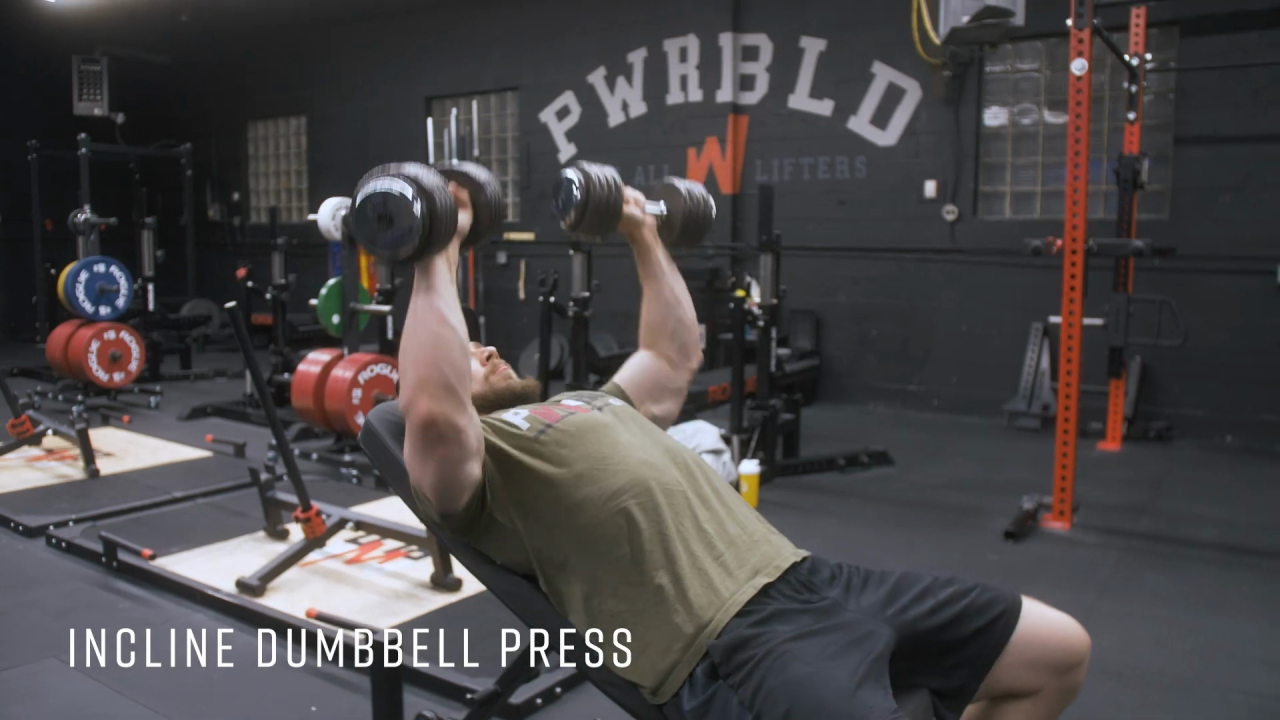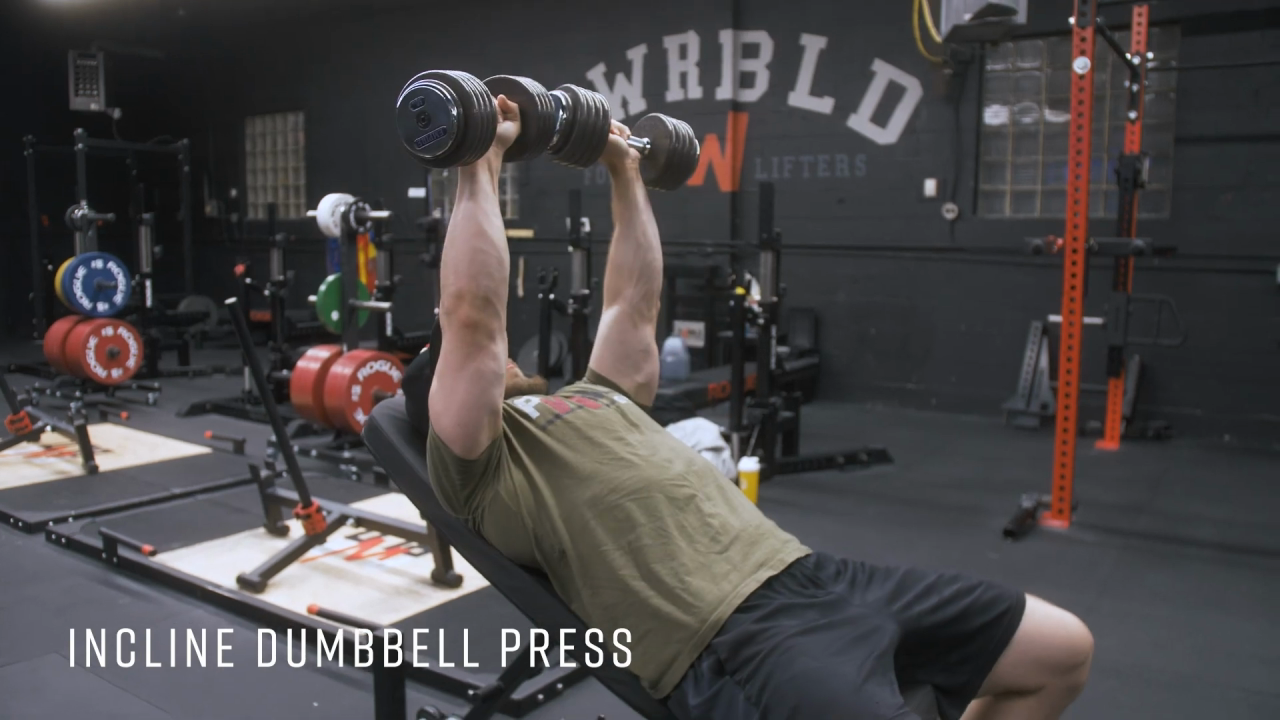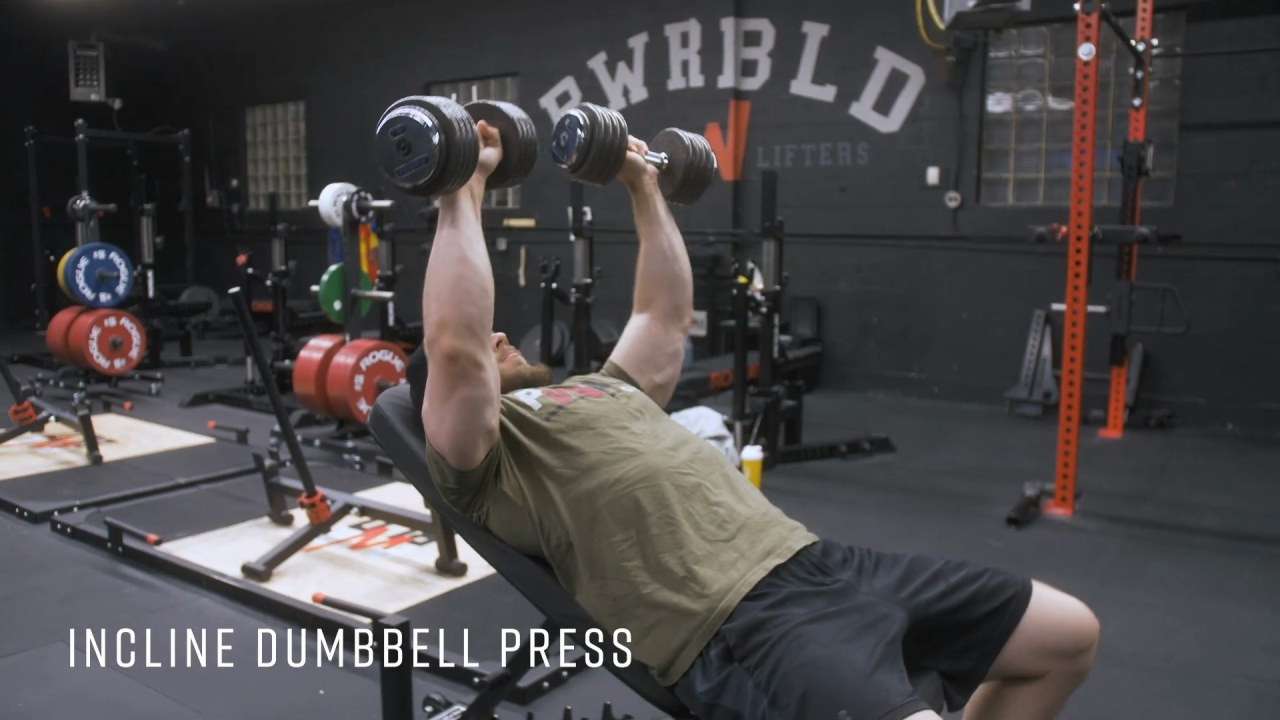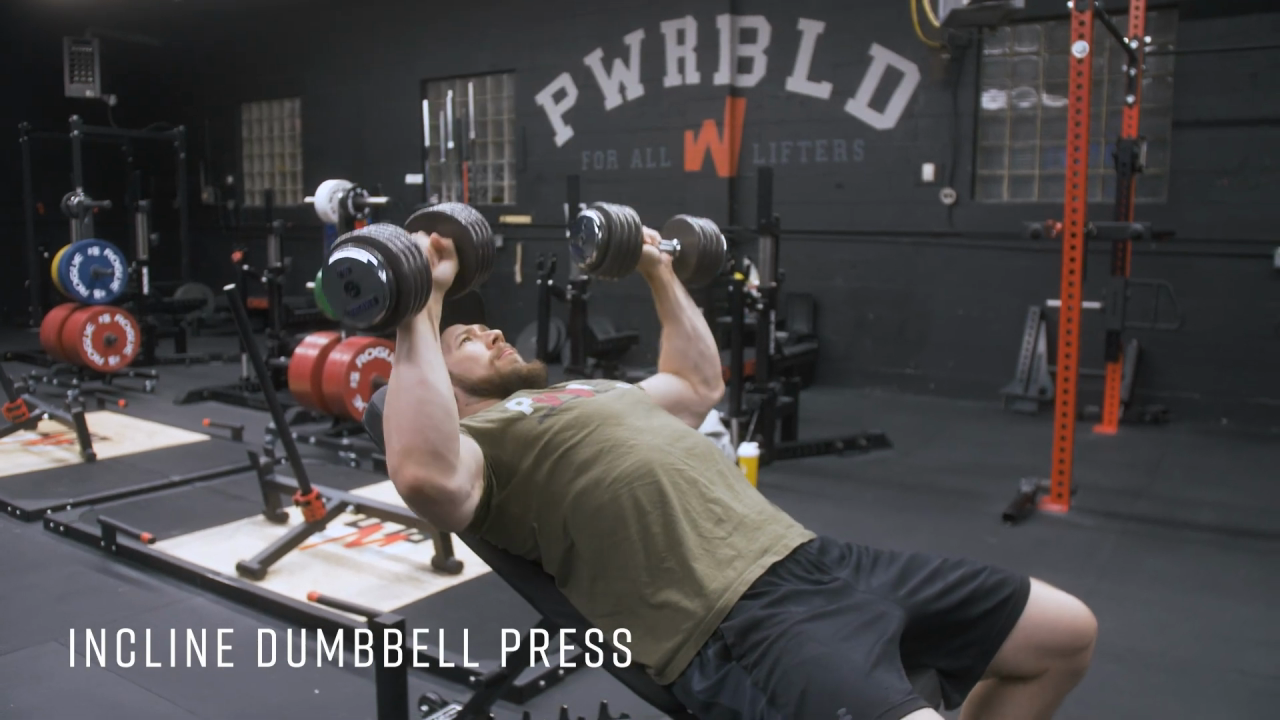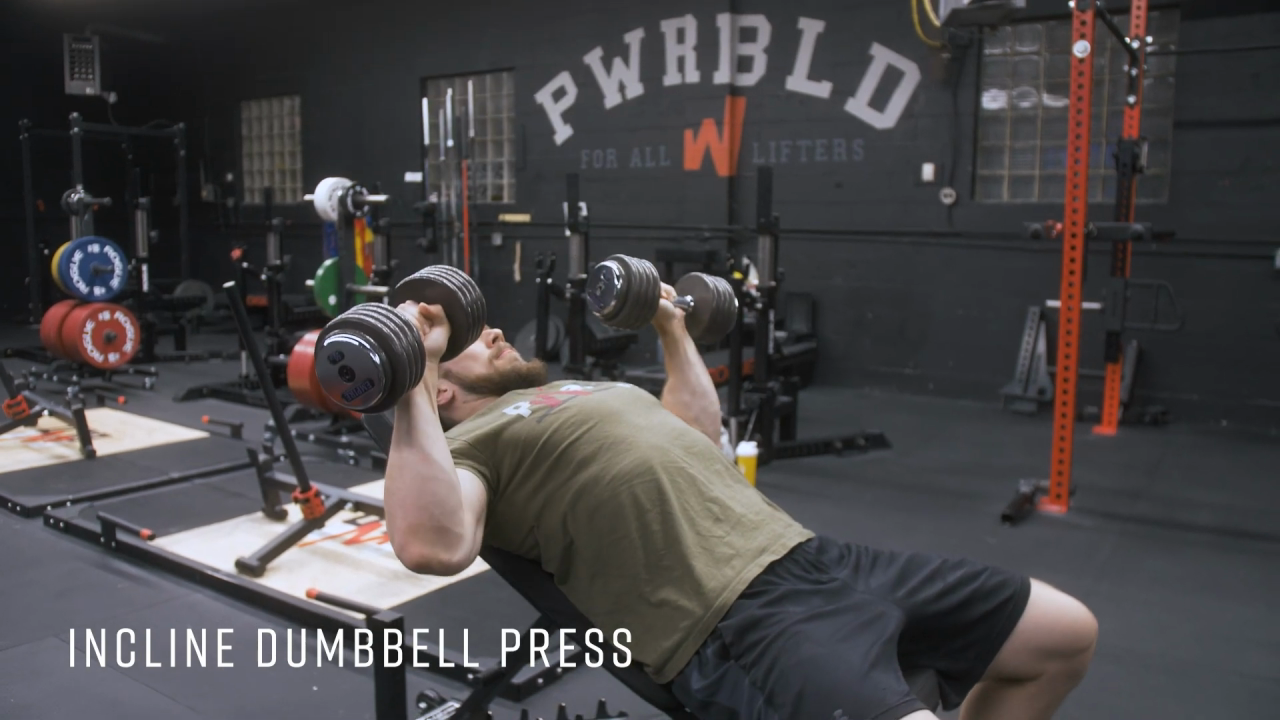
dt=0.5s
person 1, frame 1
left shoulder: (589, 408)
right shoulder: (473, 457)
left elbow: (678, 357)
right elbow: (432, 410)
left wrist: (646, 241)
right wrist: (438, 254)
left hip: (804, 583)
right hip: (731, 649)
left knee: (1059, 654)
person 1, frame 2
left shoulder: (595, 399)
right shoulder: (480, 459)
left elbow: (634, 304)
right elbow: (471, 315)
left wrist: (625, 173)
right wrist: (482, 163)
left hip: (805, 575)
right hip: (730, 640)
left knee: (1063, 651)
person 1, frame 3
left shoulder: (599, 395)
right shoulder: (484, 458)
left elbow: (665, 314)
right elbow: (455, 345)
left wrist: (643, 188)
right wrist: (464, 192)
left hip: (811, 562)
right hip: (737, 627)
left knee: (1068, 636)
person 1, frame 4
left shoulder: (582, 395)
right shoulder: (475, 442)
left elbow: (701, 384)
right elbow: (428, 477)
left wrist: (660, 274)
right wrist: (420, 308)
left hip: (808, 557)
right hip: (736, 623)
left knee: (1066, 635)
person 1, frame 5
left shoulder: (577, 398)
right shoulder: (470, 447)
right elbow: (433, 545)
left wrist: (673, 328)
right wrist: (413, 371)
left hip: (806, 559)
right hip: (735, 621)
left knee: (1066, 637)
